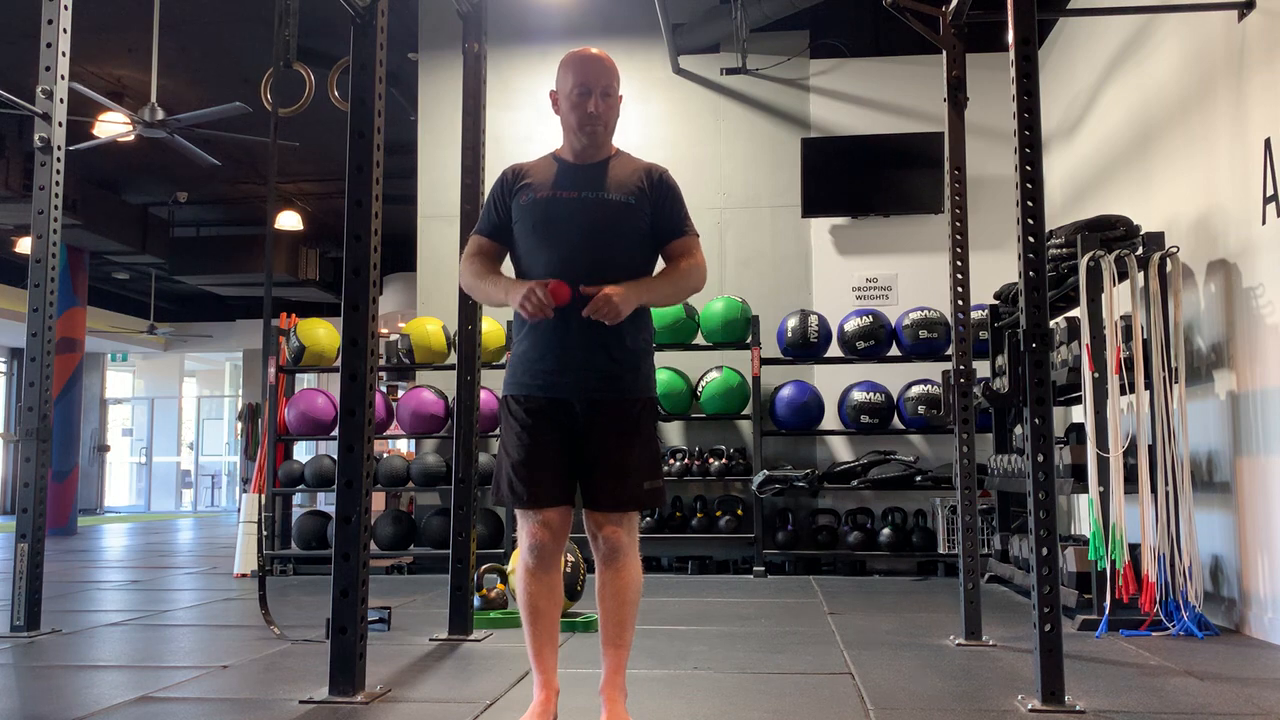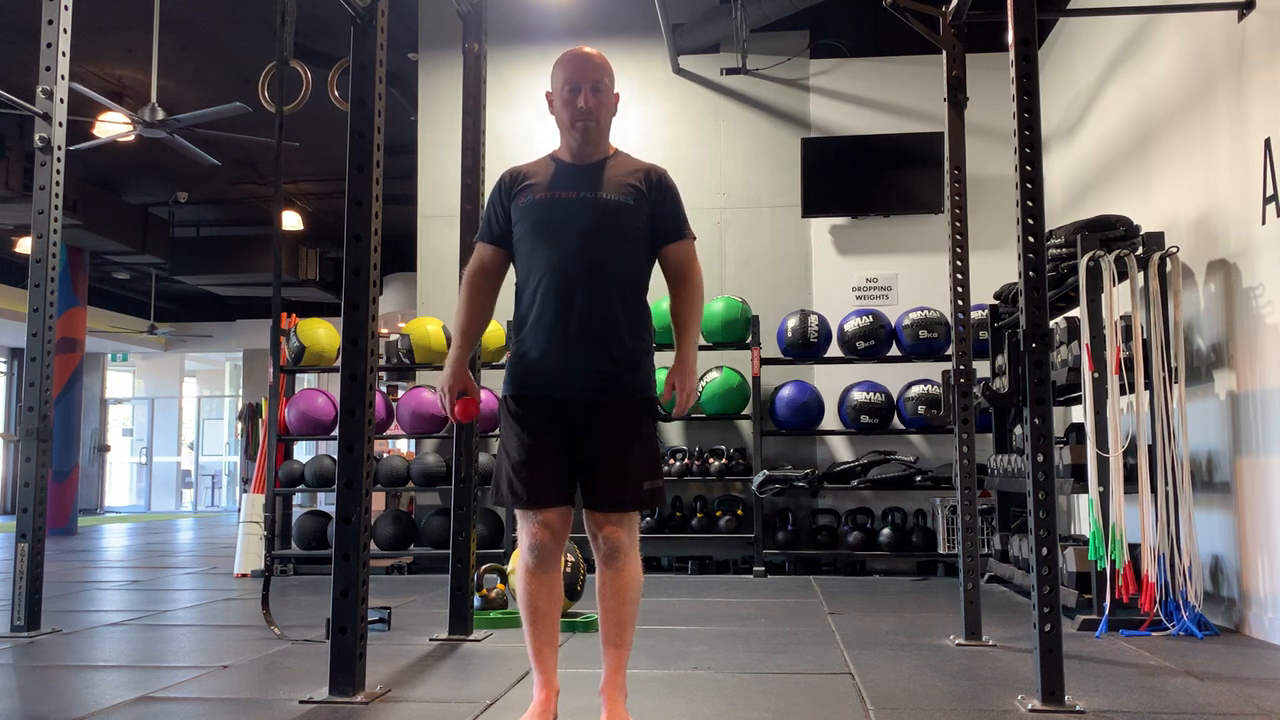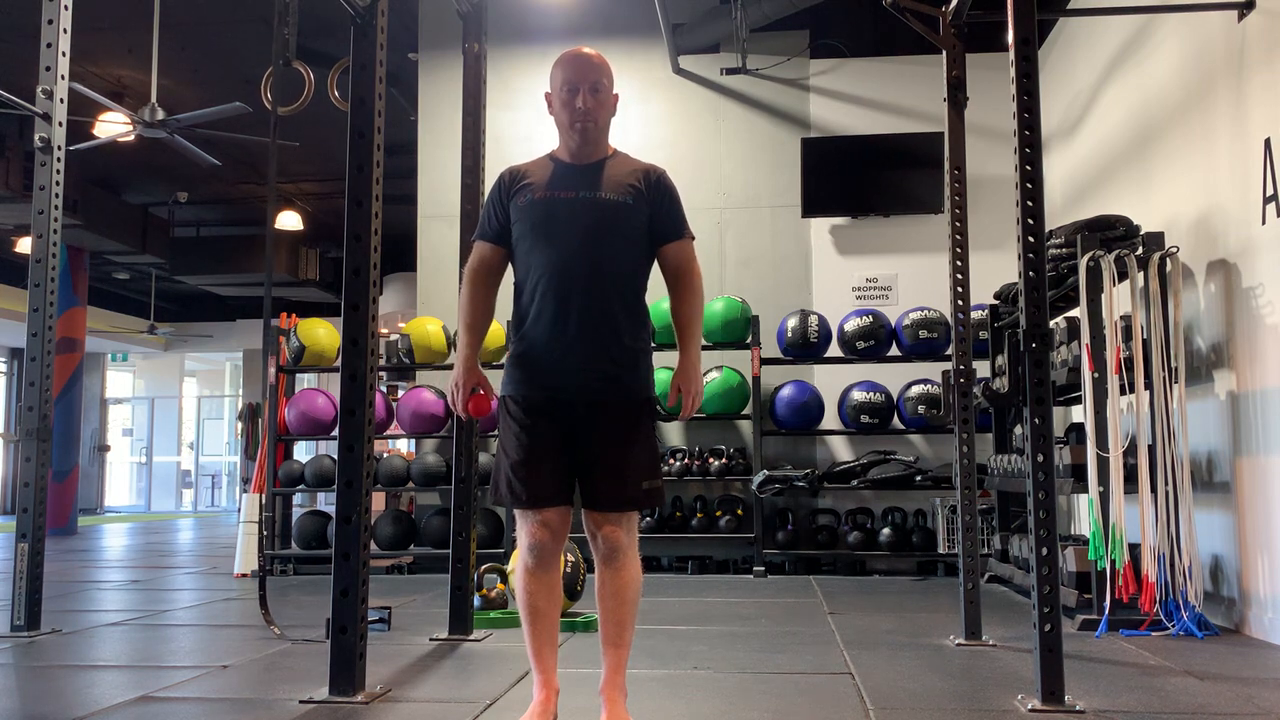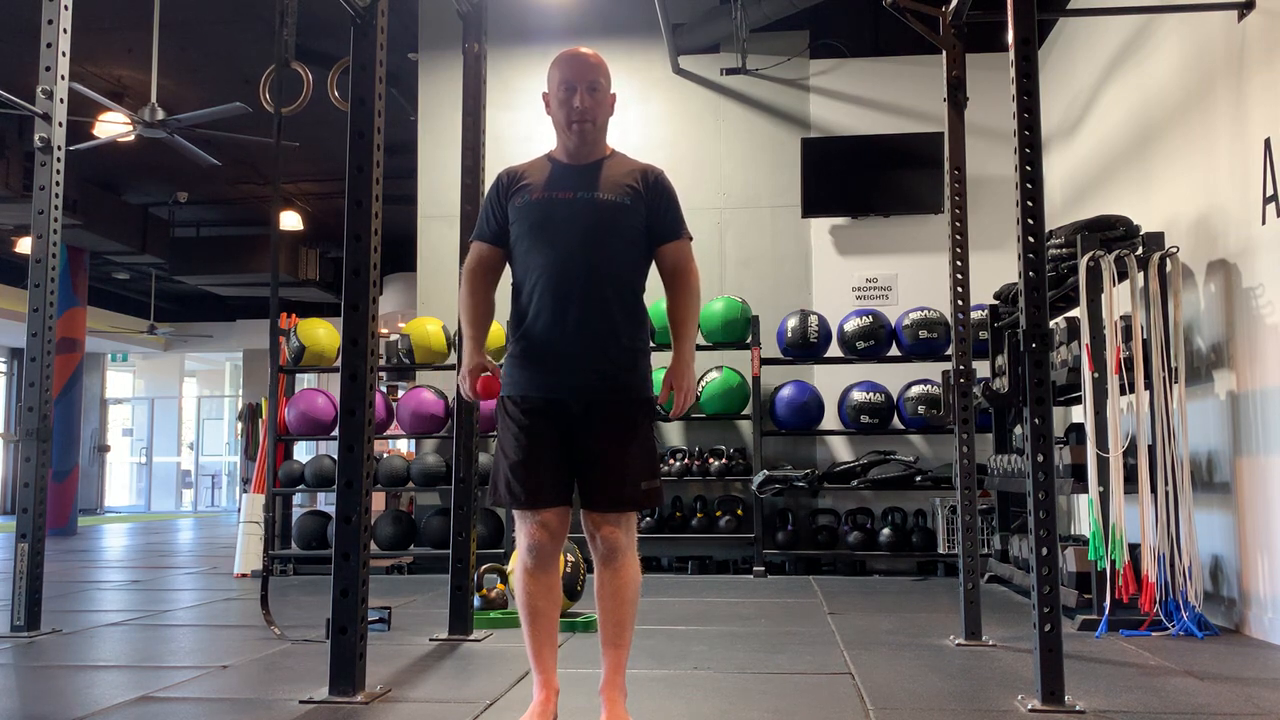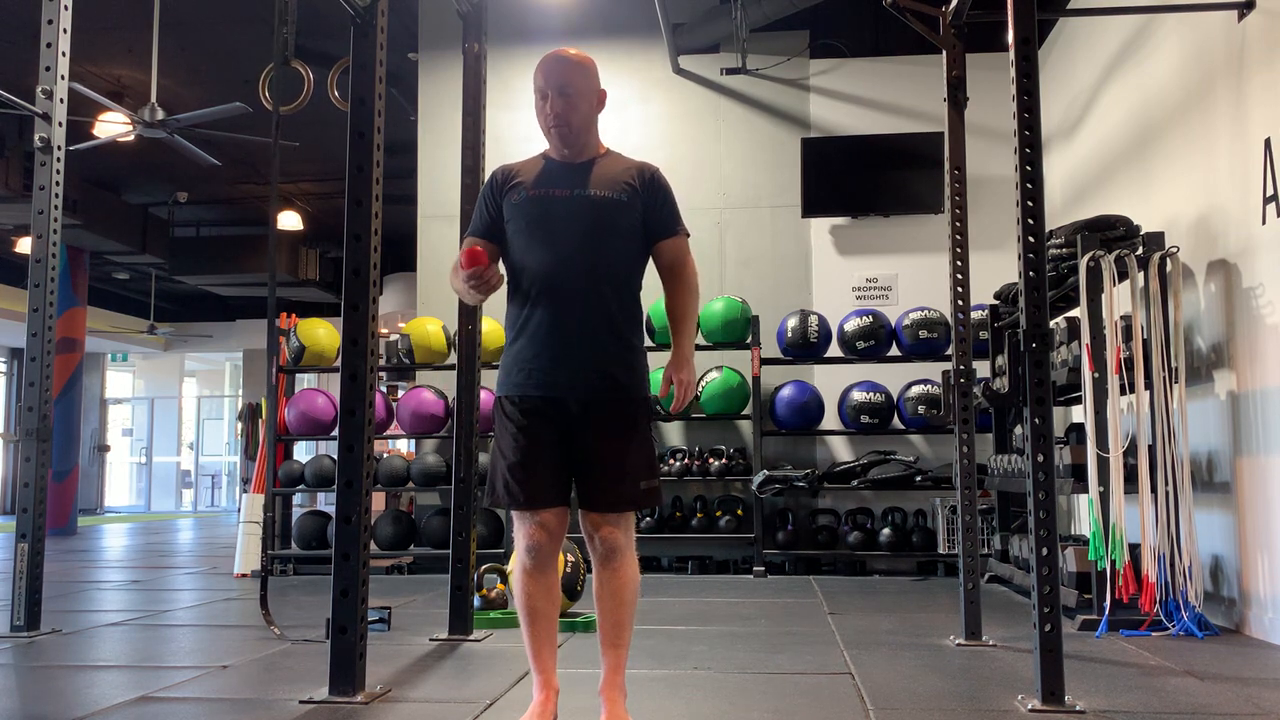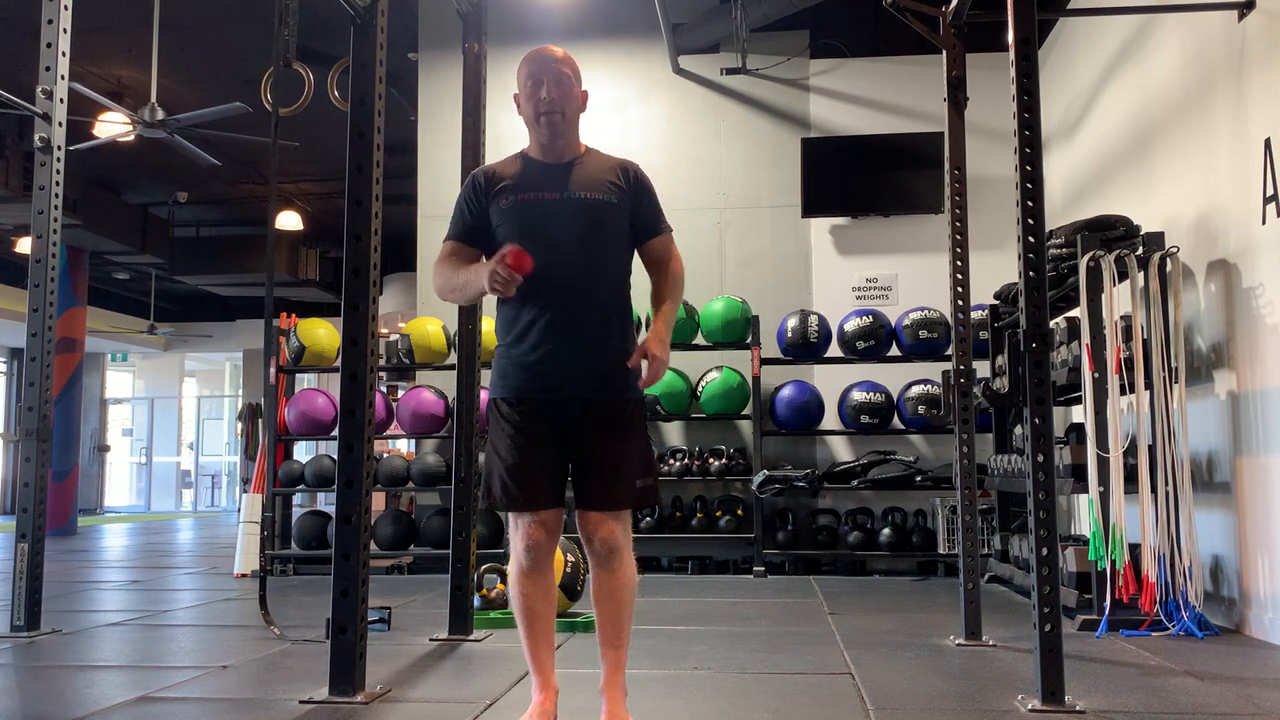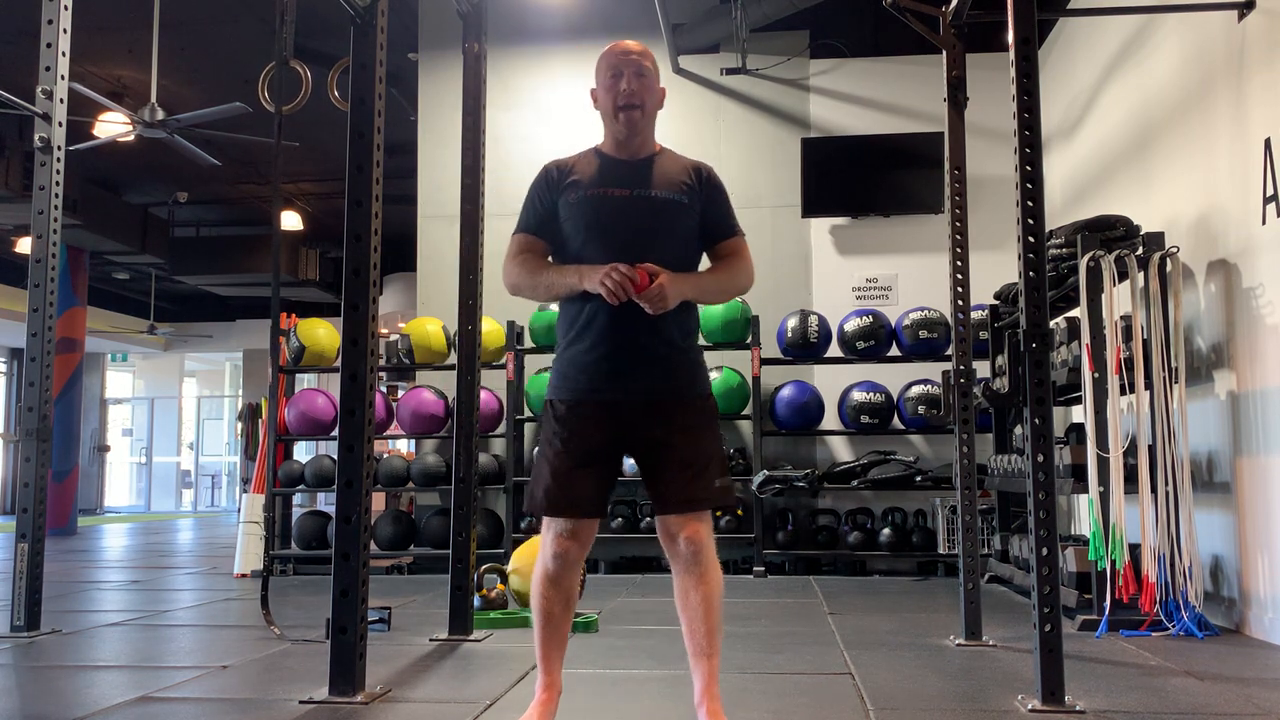
dt=0.7s
person 1, frame 1
left shoulder: (650, 181)
right shoulder: (517, 181)
left elbow: (692, 268)
right elbow: (471, 267)
left wrist: (634, 293)
right wrist: (511, 291)
left hip: (621, 389)
right hip: (536, 387)
left knee: (615, 535)
right knee: (539, 537)
person 1, frame 2
left shoulder: (649, 182)
right shoulder: (517, 184)
left elbow: (685, 270)
right elbow: (482, 273)
left wrist: (687, 354)
right wrist: (458, 356)
left hip: (622, 390)
right hip: (535, 389)
left knee: (616, 536)
right knee: (539, 537)
person 1, frame 3
left shoulder: (647, 183)
right shoulder: (515, 184)
left elbow: (682, 271)
right elbow: (482, 270)
left wrist: (690, 356)
right wrist: (466, 354)
left hip: (620, 388)
right hip: (533, 387)
left knee: (614, 536)
right knee: (538, 537)
person 1, frame 4
left shoulder: (644, 183)
right shoulder: (513, 184)
left elbow: (680, 272)
right elbow: (478, 271)
left wrist: (684, 355)
right wrist: (472, 345)
left hip: (618, 389)
right hip: (531, 388)
left knee: (613, 536)
right knee: (537, 537)
person 1, frame 5
left shoulder: (640, 180)
right shoulder: (507, 183)
left elbow: (678, 268)
right elbow: (468, 269)
left wrist: (683, 351)
right wrist: (471, 282)
left hip: (615, 387)
right hip: (528, 387)
left knee: (612, 536)
right knee: (535, 538)
person 1, frame 6
left shoulder: (623, 177)
right shoulder: (489, 183)
left elbow: (667, 263)
right elbow: (445, 278)
left wrist: (662, 327)
right wrist: (484, 275)
left hip: (609, 387)
right hip: (524, 390)
left knee: (610, 536)
right knee: (531, 539)
person 1, frame 7
left shoulder: (696, 179)
right shoulder: (559, 178)
left elbow: (739, 271)
right elbow: (516, 271)
left wrist: (683, 285)
right wrist: (587, 276)
left hip: (675, 390)
right hip: (580, 390)
left knee: (691, 540)
right knee: (562, 543)
